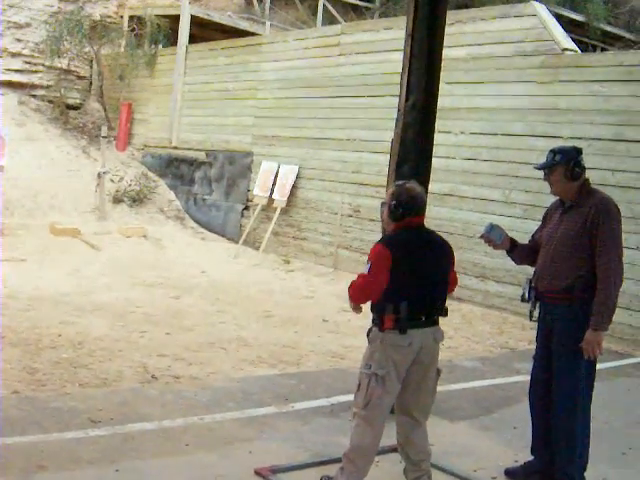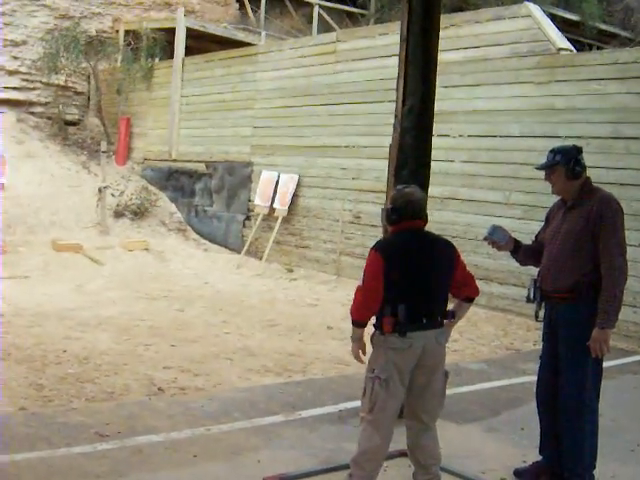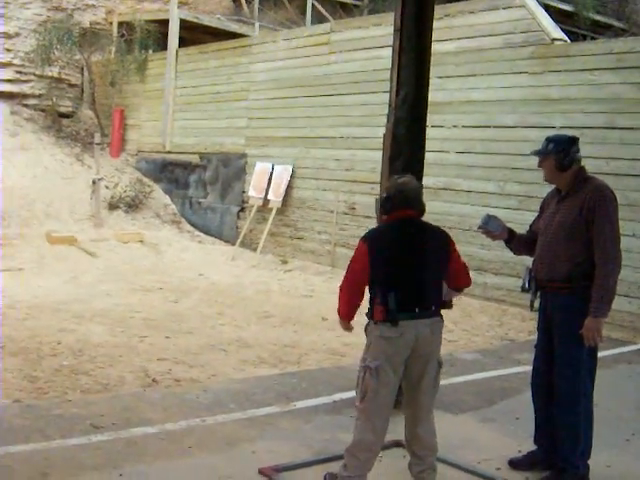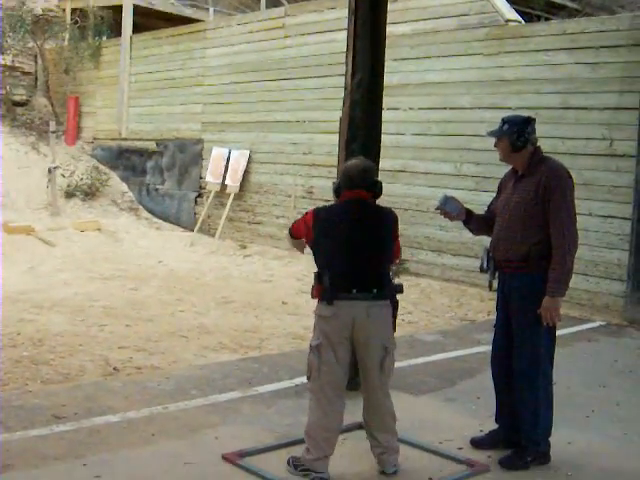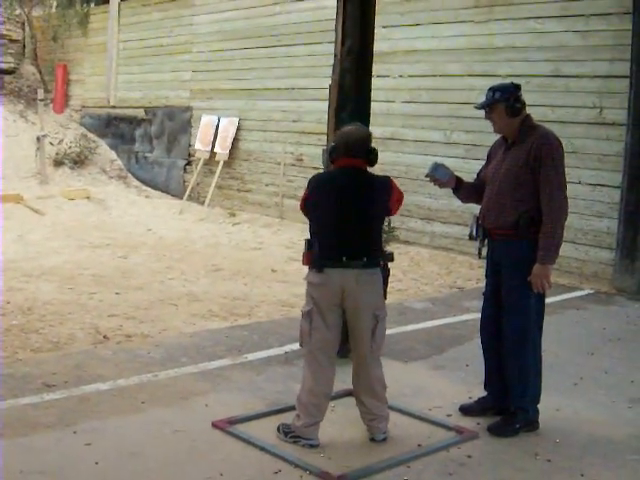
dt=0.7s
person 1, frame 1
left shoulder: (601, 208)
right shoulder: (555, 209)
left elbow: (609, 272)
right elbow: (535, 254)
left wrist: (598, 326)
right wrist: (509, 246)
left hip: (577, 313)
right hip: (548, 309)
left knee: (570, 397)
right knee: (540, 391)
person 1, frame 2
left shoulder: (603, 206)
right shoulder: (558, 209)
left elbow: (614, 270)
right elbow: (539, 254)
left wrist: (604, 324)
right wrist: (513, 247)
left hip: (583, 312)
right hip: (554, 310)
left knee: (577, 396)
right knee: (548, 392)
person 1, frame 3
left shoulder: (596, 194)
right shoulder: (553, 197)
left elbow: (608, 259)
right elbow: (534, 243)
left wrist: (597, 313)
right wrist: (507, 235)
left hip: (576, 301)
right hip: (549, 298)
left knee: (572, 385)
right knee: (543, 380)
right ankle: (547, 450)
person 1, frame 4
left shoulder: (553, 175)
right shoulder: (510, 178)
left elbow: (565, 239)
right elbow: (493, 224)
left wrist: (554, 293)
right wrist: (465, 216)
left hip: (535, 281)
right hip: (508, 279)
left knee: (532, 364)
right knee: (503, 359)
left ankle: (536, 444)
right ankle: (509, 429)
person 1, frame 5
left shoulder: (543, 142)
right shoulder: (499, 146)
left elbow: (554, 207)
right elbow: (482, 192)
left wrist: (545, 260)
right wrist: (455, 184)
left hip: (524, 249)
right hip: (497, 246)
left knee: (521, 331)
right knee: (492, 327)
left ankle: (524, 411)
right ankle: (497, 396)
person 2, frame 1
left shoulder: (389, 245)
right shoulder: (441, 246)
left elbow: (364, 290)
right elbow: (449, 284)
left wrist: (354, 293)
left hip: (393, 337)
right hip: (429, 334)
left knee: (370, 412)
right knee: (415, 412)
person 2, frame 2
left shoulder: (385, 249)
right shoulder: (445, 248)
left elbow: (367, 299)
right elbow: (468, 292)
left wrist: (357, 334)
right wrist: (447, 324)
left hip: (396, 340)
right hip: (433, 339)
left knee: (377, 416)
right knee: (424, 415)
person 2, frame 3
left shoulder: (374, 239)
right shoulder: (439, 237)
left elbow: (353, 285)
right elbow: (461, 280)
left wrist: (345, 317)
left hip: (390, 329)
right hip: (429, 327)
left knee: (373, 407)
right knee: (422, 404)
person 2, frame 4
left shoulder: (321, 217)
right shoulder: (387, 219)
left elbow: (297, 232)
left wrist: (305, 244)
left hip: (333, 309)
right hip: (375, 309)
left knee: (326, 389)
right knee: (377, 387)
person 2, frame 5
left shoulder: (317, 184)
right shoulder: (382, 187)
right elbow: (395, 203)
left hip: (324, 276)
right hip: (366, 277)
left knee: (318, 355)
right knee: (368, 354)
left ankle: (305, 428)
right ankle: (378, 425)
